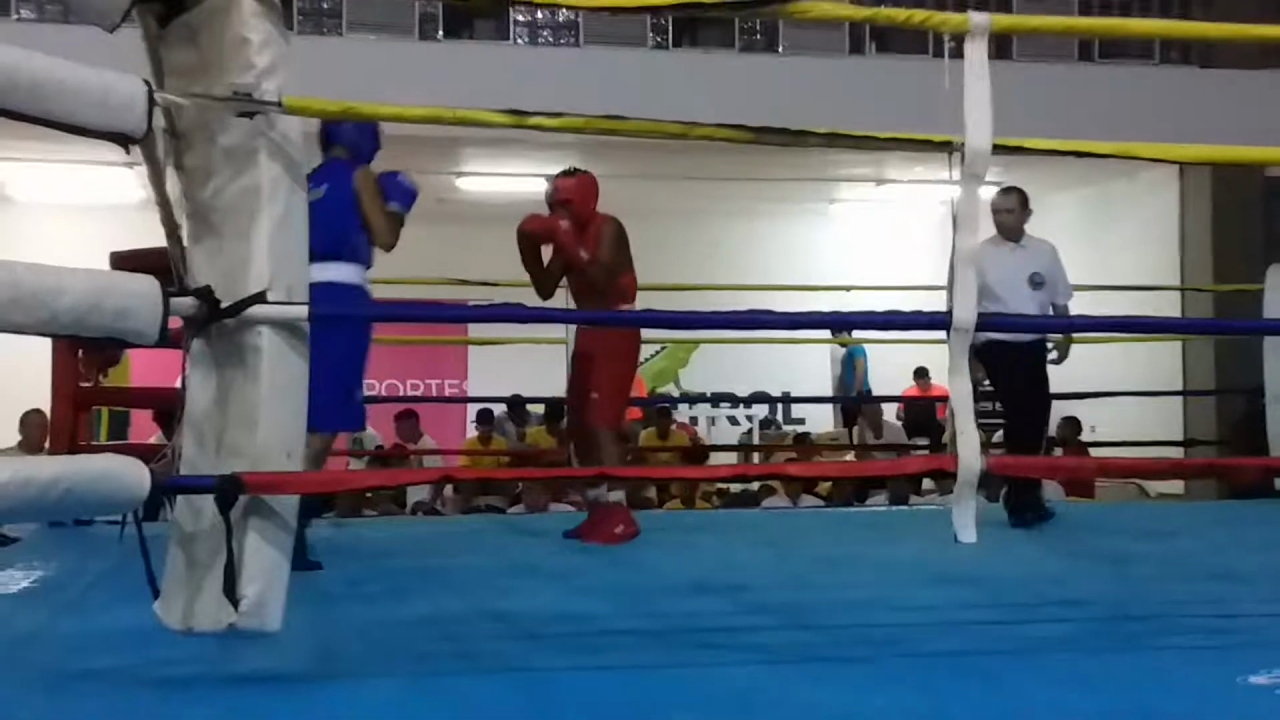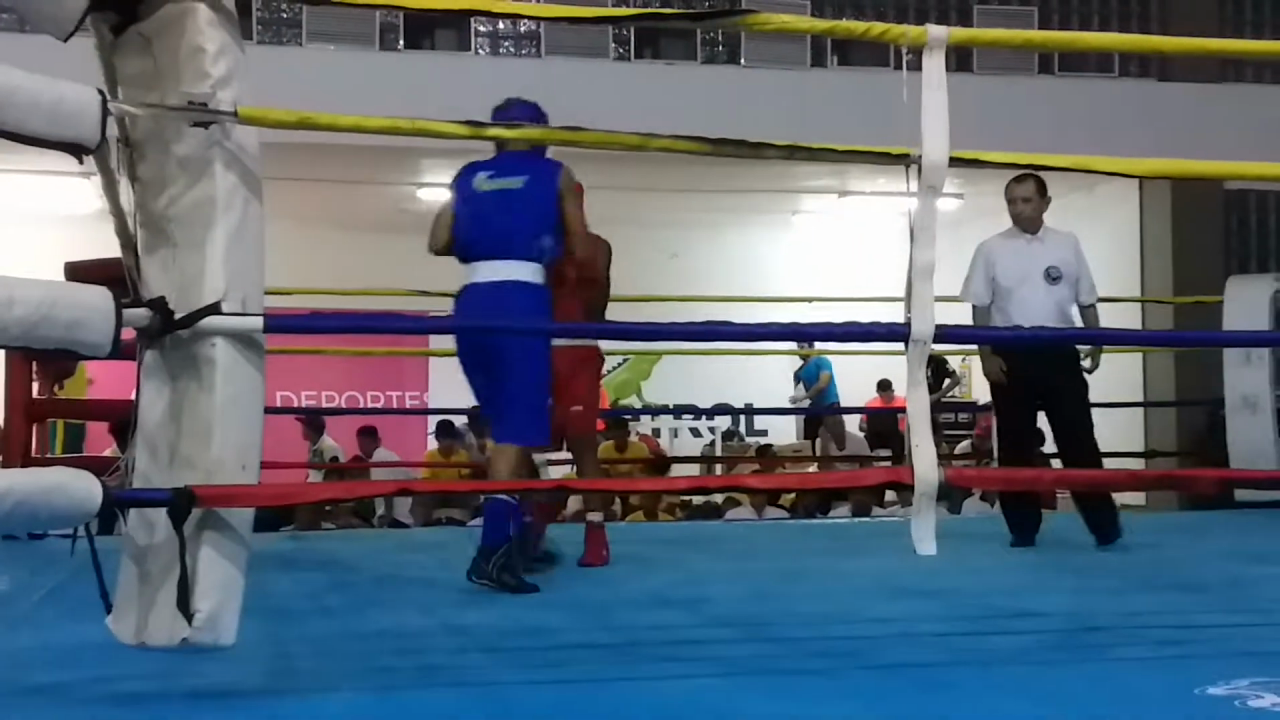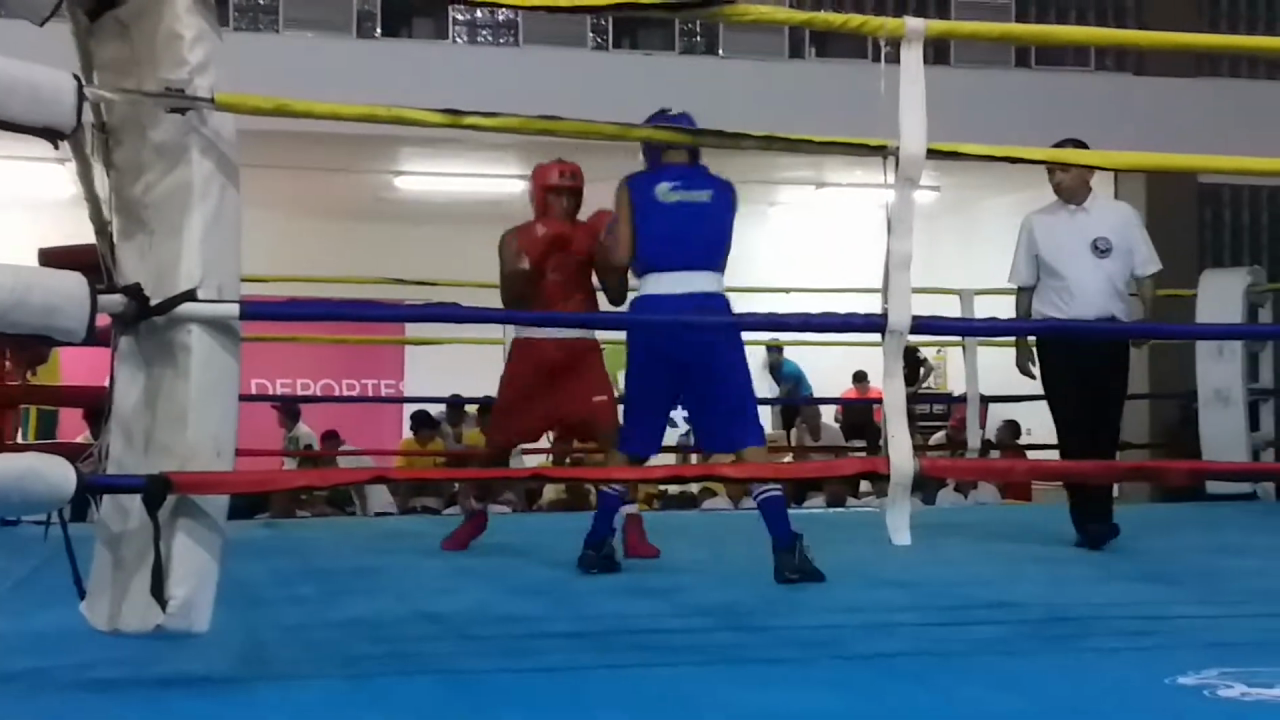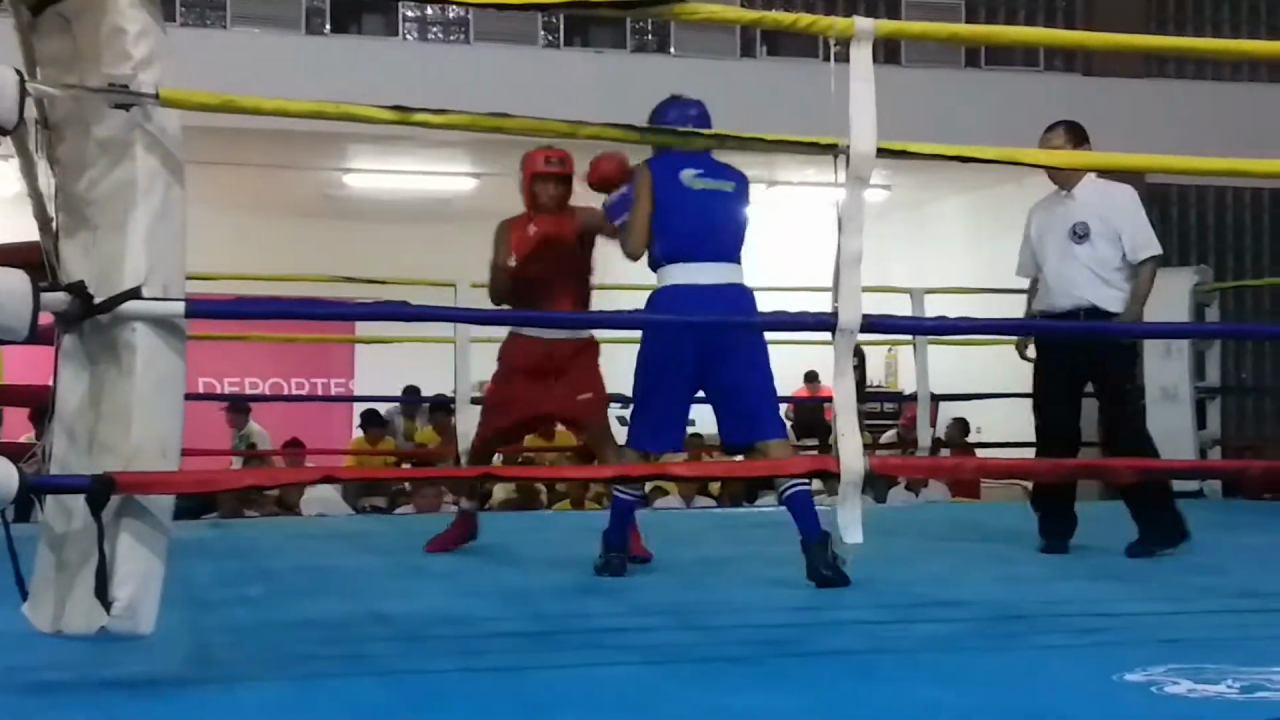
dt=0.7s
person 1, frame 1
left shoulder: (306, 187)
right shoulder: (359, 176)
right elbow: (386, 240)
right wrist: (397, 209)
left hip: (310, 301)
right hip: (344, 300)
left knee: (326, 419)
right knee: (328, 421)
person 1, frame 2
left shoulder: (468, 177)
right shoulder: (555, 174)
left elbow: (439, 242)
right elbow: (580, 251)
left hip: (473, 302)
right hip: (521, 299)
left knee: (505, 425)
right knee: (518, 429)
left ankle: (509, 538)
right ankle: (493, 554)
person 1, frame 3
left shoulder: (633, 186)
right shoulder: (723, 190)
left elbow: (619, 258)
left hip: (653, 313)
right hip: (709, 312)
left knee: (635, 438)
right knee: (745, 434)
left ankle: (597, 544)
right ankle: (786, 550)
person 1, frame 4
left shoulder: (650, 171)
right shoulder: (735, 181)
left elbow: (635, 247)
left wrist: (625, 216)
left hip: (674, 306)
right hip: (731, 304)
left knee: (646, 435)
right knee: (768, 431)
left ankle: (615, 548)
right ankle: (817, 546)
person 2, frame 1
left shoulder: (608, 229)
right shoulder: (566, 237)
left elbow: (603, 281)
right elbow: (545, 290)
left wrist: (572, 246)
right wrist: (530, 250)
left hip: (616, 332)
right hip: (589, 332)
left knee: (600, 421)
right knee: (577, 425)
left ankle: (619, 516)
right ankle: (599, 508)
person 2, frame 2
left shoulder: (595, 248)
left elbow: (597, 307)
left wrist: (585, 266)
left hip: (579, 352)
left knee: (581, 436)
left ankle: (595, 532)
right ankle: (539, 509)
person 2, frame 3
left shoulder: (587, 235)
right shoulder: (516, 239)
left elbow: (617, 296)
right elbow: (511, 301)
right wrist: (533, 257)
left hip: (579, 348)
right hip: (531, 349)
left knee: (610, 431)
right knee: (497, 440)
left ankle: (632, 529)
right ankle: (473, 515)
person 2, frame 4
left shoulder: (579, 221)
right shoulder: (509, 230)
left elbow: (611, 225)
right elbow: (497, 296)
right wrist: (520, 256)
left hip: (573, 346)
right hip: (523, 345)
left knee: (596, 429)
right knee: (486, 438)
left ankle: (627, 529)
right ankle: (465, 520)
person 3, frame 1
left shoulder: (1045, 252)
right shoulder: (979, 256)
left elbow: (1059, 301)
left wrist: (1065, 338)
right wrist: (968, 354)
left hip: (1033, 348)
right hip: (997, 349)
left knee: (1034, 423)
right knee: (1021, 419)
left ankle: (1020, 501)
right ankle: (1026, 500)
person 3, frame 2
left shoulder: (1068, 245)
right shoulder: (991, 249)
left elbow: (1086, 301)
right elbow: (980, 308)
left wrist: (1097, 344)
right wrist: (987, 354)
left hip: (1059, 353)
right hip: (1012, 356)
left knee: (1078, 437)
right knee: (1016, 444)
left ankle: (1103, 522)
right ankle: (1022, 526)
person 3, frame 3
left shoulder: (1122, 216)
right shoulder: (1036, 223)
left elbow: (1144, 273)
right elbow: (1025, 287)
left wrist: (1147, 318)
right wrist: (1021, 341)
left hip: (1109, 335)
right hip: (1059, 337)
left knee: (1105, 431)
right knee: (1074, 427)
left ankle: (1093, 518)
right ankle: (1090, 520)
person 3, frame 4
left shoulder: (1117, 196)
right shoulder: (1039, 213)
left elbow: (1148, 259)
left wrist: (1131, 314)
left hip: (1106, 327)
right hip: (1056, 330)
left knee: (1123, 425)
right knee: (1053, 430)
left ankle: (1162, 521)
right ankle: (1054, 526)
